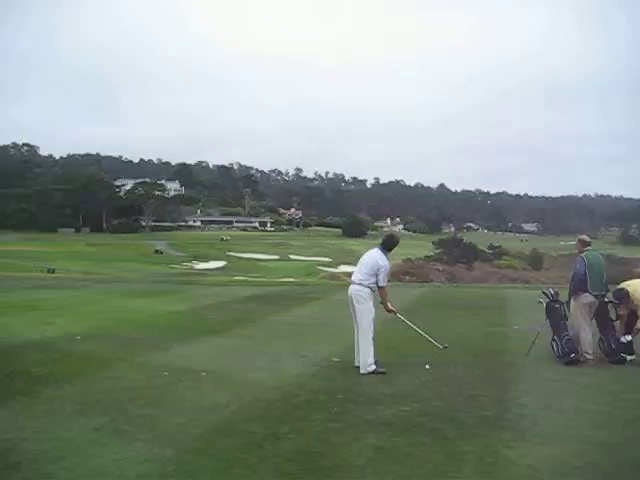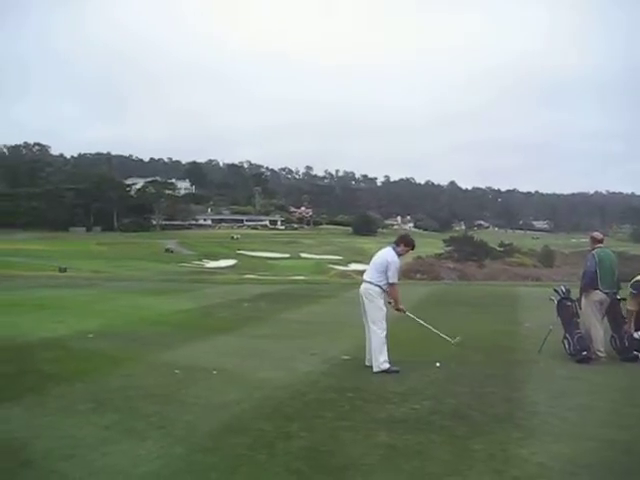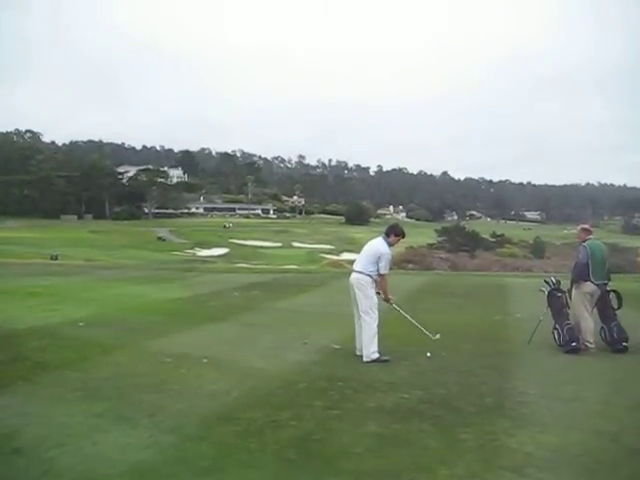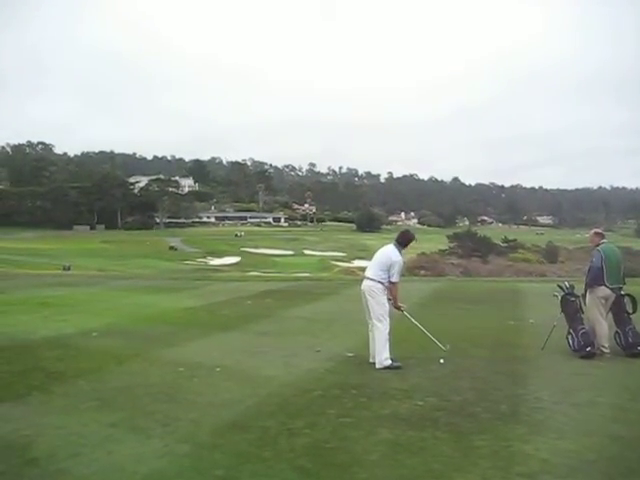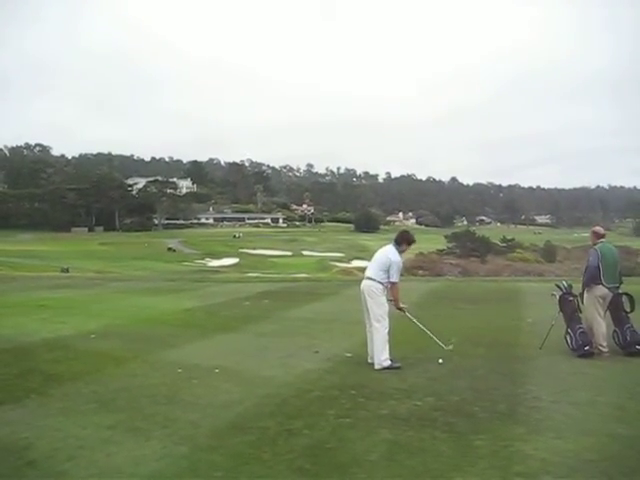
dt=1s
person 1, frame 1
left shoulder: (371, 252)
right shoulder: (384, 263)
right elbow: (382, 287)
left wrist: (386, 301)
right wrist: (386, 306)
left hip: (354, 289)
right hip: (363, 293)
left knee: (360, 328)
right knee: (366, 330)
left ankle: (361, 360)
right ankle: (367, 366)
person 1, frame 2
left shoulder: (386, 251)
right shoulder: (393, 260)
right elbow: (393, 285)
left wrist: (392, 299)
right wrist: (398, 304)
left hip: (367, 288)
right hip: (373, 291)
left knee: (372, 327)
right knee: (379, 328)
left ankle: (371, 359)
right ankle: (381, 365)
person 1, frame 3
left shoulder: (375, 241)
right shoulder: (385, 251)
right elbow: (382, 276)
left wrist: (379, 290)
right wrist: (386, 295)
left hip: (356, 277)
right hip: (364, 281)
left knee: (361, 317)
right knee: (370, 318)
left ankle: (361, 349)
right ankle: (370, 355)
person 1, frame 4
left shoulder: (387, 248)
right shoulder: (397, 258)
right elbow: (394, 284)
left wrist: (389, 295)
right wrist: (396, 303)
left hip: (367, 284)
right hip: (376, 288)
left knee: (374, 323)
right knee: (382, 324)
left ankle: (375, 356)
right ankle: (383, 361)
person 1, frame 5
left shoulder: (386, 249)
right shoulder: (396, 259)
right elbow: (394, 284)
left wrist: (393, 297)
right wrist: (397, 303)
left hip: (367, 285)
right hip: (375, 288)
left knee: (372, 324)
right knee: (381, 325)
left ankle: (374, 356)
right ankle: (382, 362)
person 2, frame 1
left shoulder: (582, 257)
right shoulder: (599, 257)
left elbow: (578, 276)
right elbow: (603, 278)
left wrist: (572, 292)
right wrist: (602, 293)
left hip: (582, 296)
right hip: (596, 297)
left knee: (582, 326)
right knee: (586, 324)
left ankle: (587, 355)
right ankle: (586, 351)
person 2, frame 2
left shoulder: (593, 255)
right shoulder: (611, 255)
left elbow: (589, 274)
right elbow: (616, 275)
left wrist: (583, 290)
right wrist: (615, 291)
left hip: (594, 293)
right hip: (608, 294)
left knee: (593, 324)
right knee: (598, 322)
left ankle: (599, 352)
right ankle: (598, 349)
person 2, frame 3
left shoulder: (585, 246)
right shoulder: (602, 246)
left elbow: (580, 265)
right elbow: (606, 266)
left wrist: (574, 280)
right wrist: (605, 281)
left hip: (584, 284)
right hip: (599, 285)
left knee: (583, 315)
right knee: (588, 313)
left ankle: (588, 343)
right ankle: (585, 339)
person 2, frame 4
left shoulder: (599, 250)
right shoulder: (616, 250)
left elbow: (594, 269)
right elbow: (621, 270)
left wrist: (588, 285)
right wrist: (620, 285)
left hip: (599, 289)
right hip: (613, 289)
left knee: (597, 319)
right knee: (601, 318)
left ankle: (603, 348)
right ankle: (601, 344)
person 2, frame 5
left shoulder: (596, 250)
right shoulder: (613, 250)
left elbow: (591, 269)
right elbow: (618, 270)
left wrist: (585, 285)
right wrist: (617, 285)
left hip: (596, 288)
right hip: (610, 289)
left knee: (596, 319)
right knee: (598, 317)
left ankle: (602, 348)
right ankle: (598, 343)
